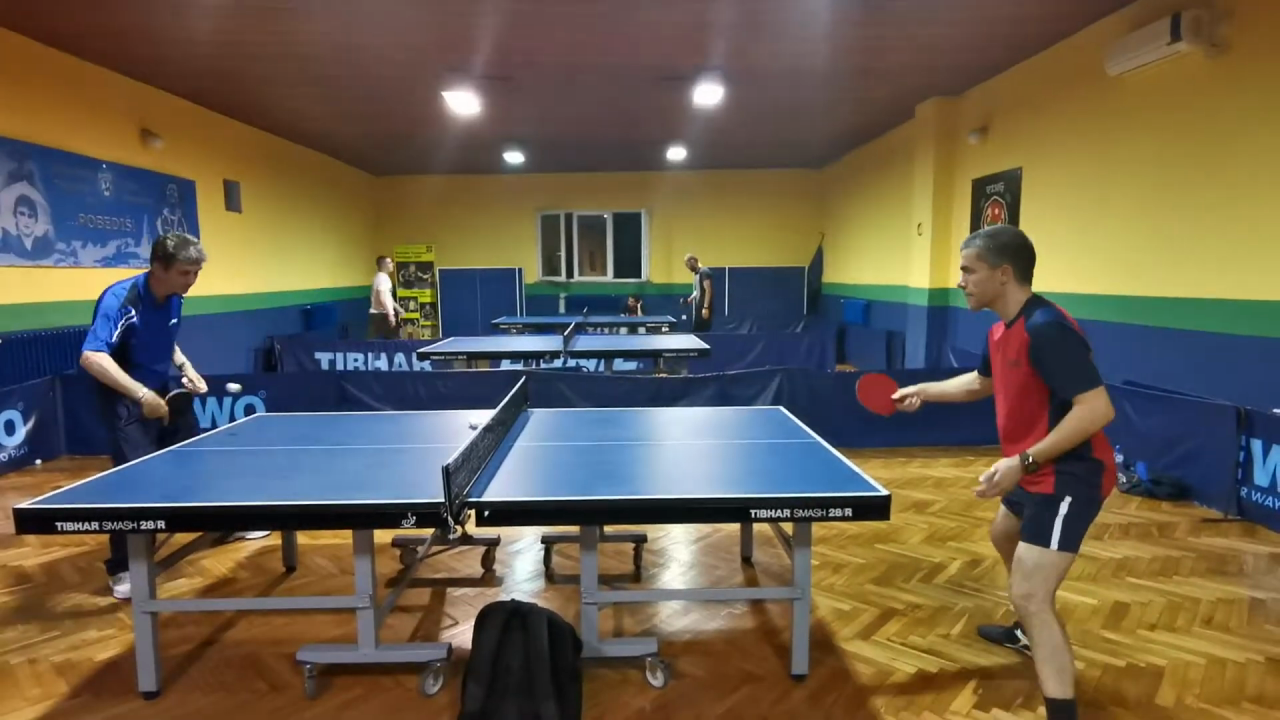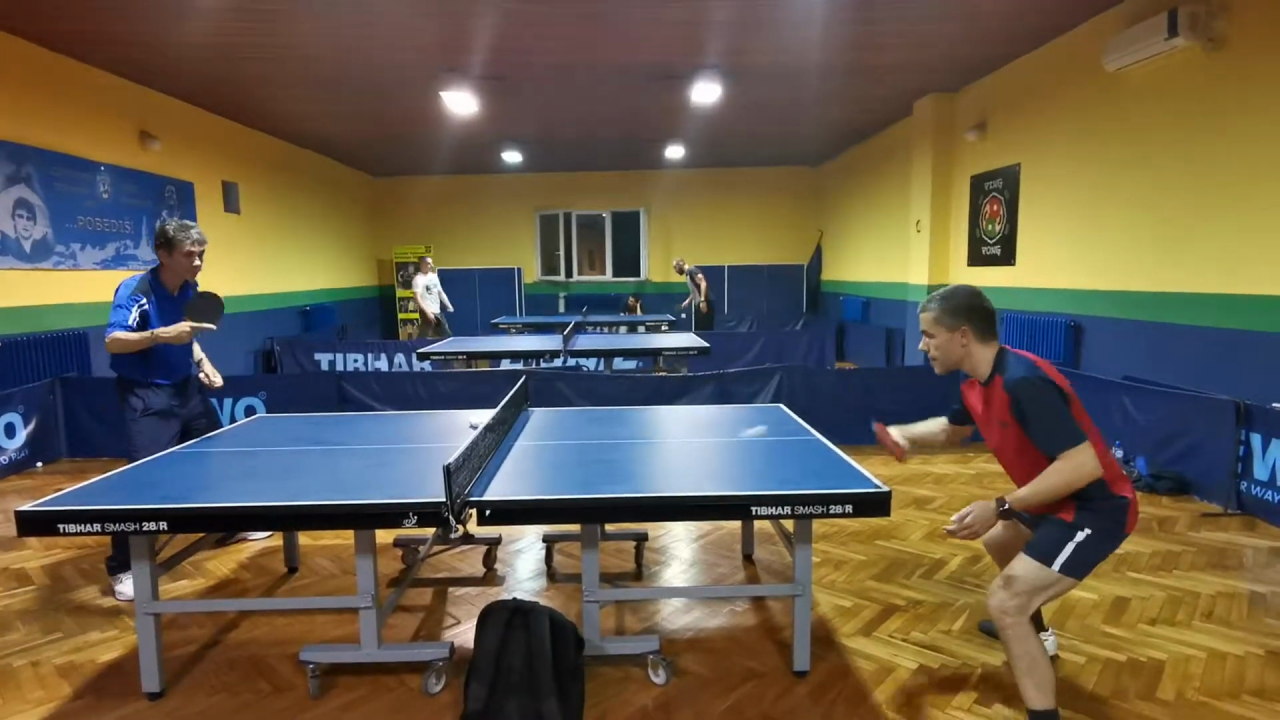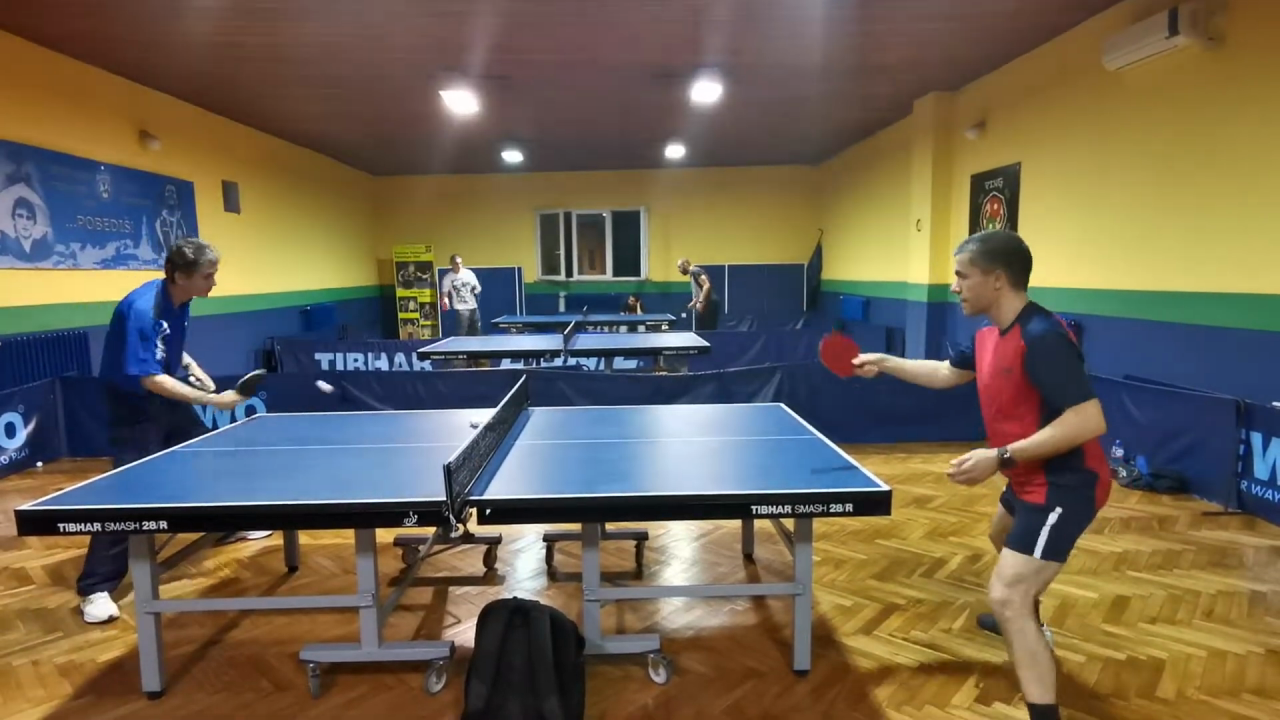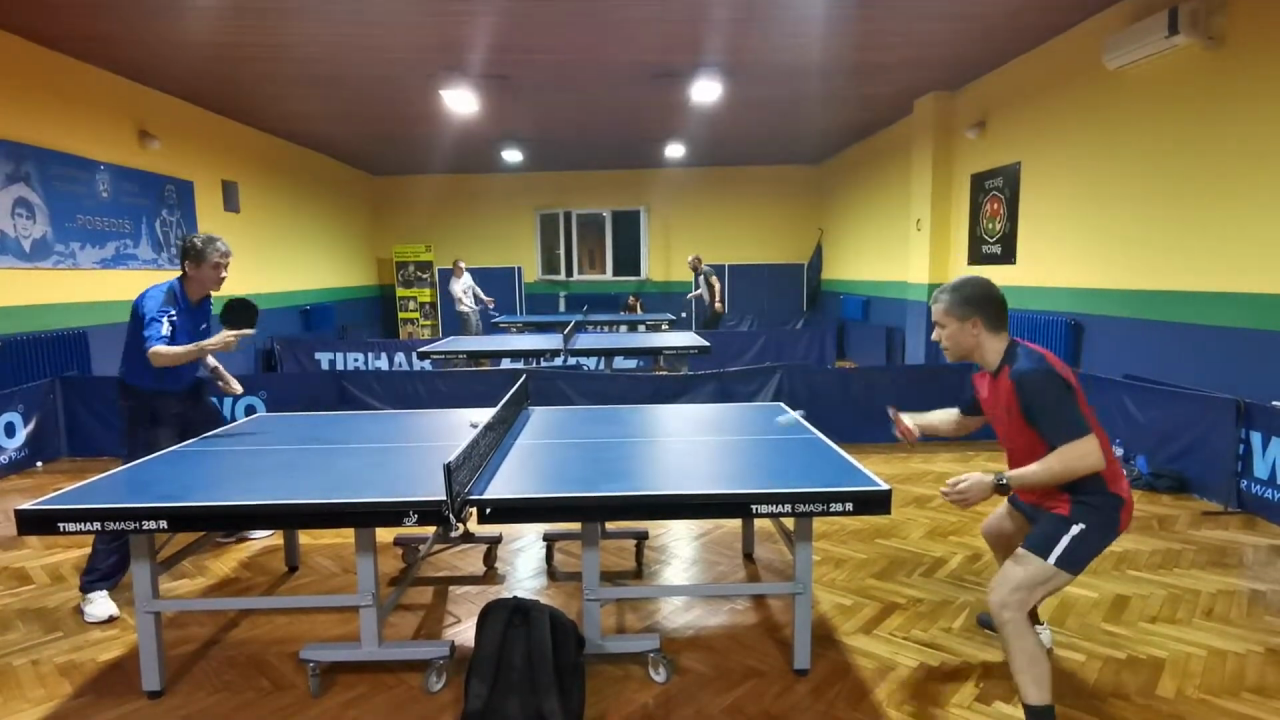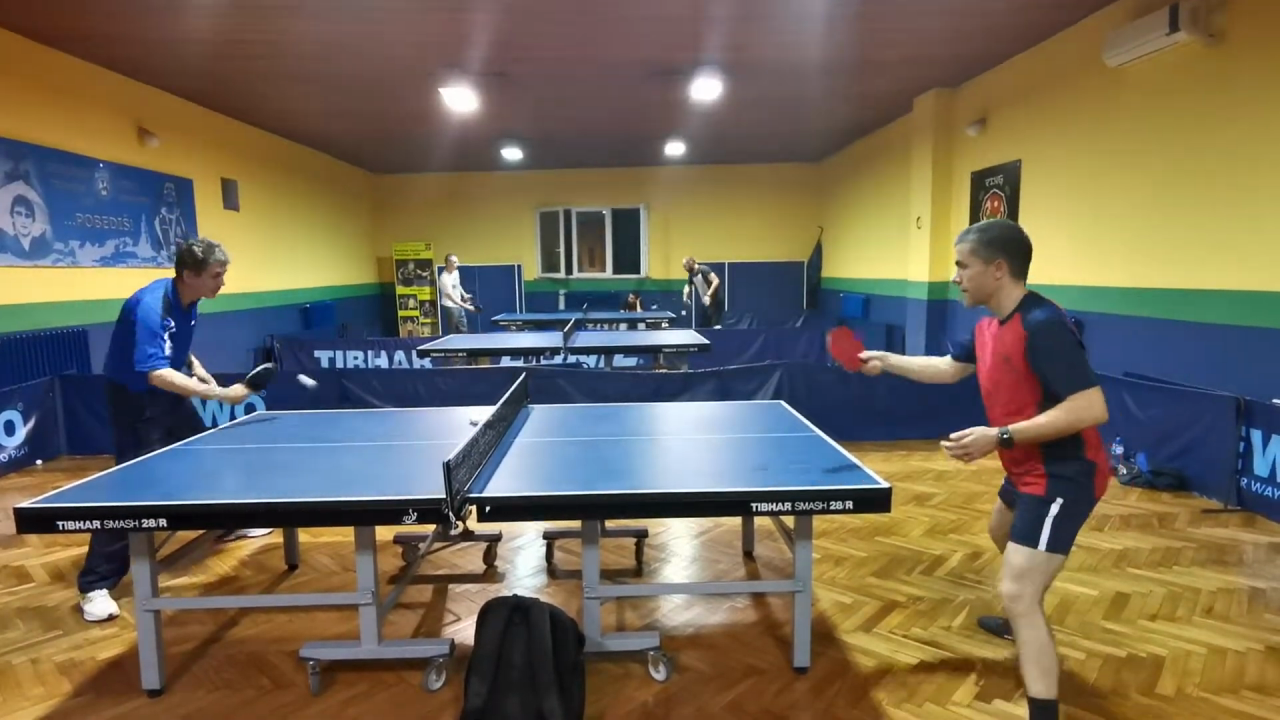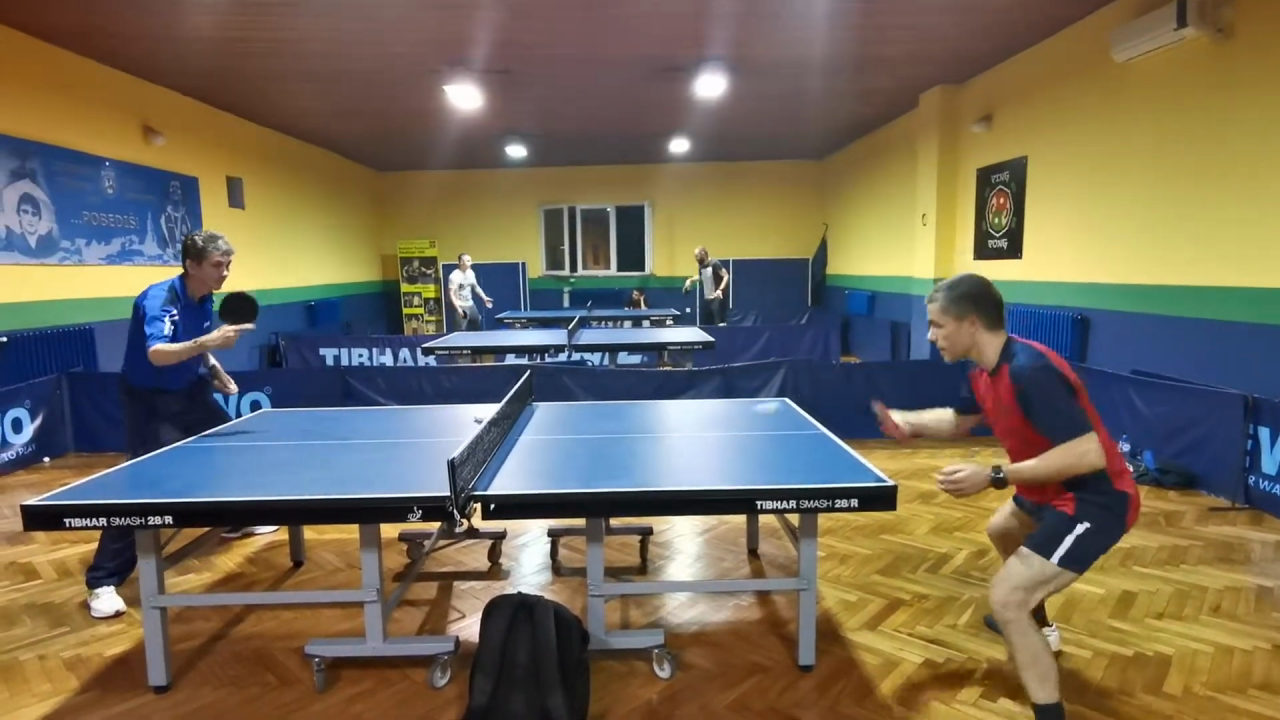
dt=0.5s
person 1, frame 1
left shoulder: (1047, 328)
right shoulder: (1002, 329)
left elbow: (1097, 408)
right elbow: (981, 383)
left wrist: (1023, 462)
right wrist: (923, 391)
left hip: (1068, 477)
right hip: (1037, 471)
left knee: (1032, 596)
right knee: (1005, 537)
right ankle: (1027, 633)
person 1, frame 2
left shoulder: (1024, 382)
right shoulder: (976, 382)
left elbow: (1082, 465)
right elbow: (952, 428)
left wrist: (1000, 508)
right wrist: (905, 434)
left hip: (1093, 509)
right hip: (1055, 500)
left knee: (1005, 604)
right knee: (998, 543)
right ankle: (1035, 635)
person 1, frame 3
left shoulder: (1042, 337)
right shoulder: (990, 334)
left elbow: (1089, 421)
right elbow: (950, 374)
left wrist: (1000, 458)
right wrist: (886, 364)
left hip: (1062, 486)
right hip: (1031, 478)
left knee: (1008, 597)
right knee: (1004, 539)
right ankle: (1021, 625)
person 1, frame 4
left shoulder: (1031, 373)
right shoulder: (988, 374)
left elbow: (1086, 456)
right elbow: (964, 419)
left wrist: (996, 483)
right wrist: (919, 421)
left hip: (1089, 505)
right hip: (1050, 495)
left knee: (1004, 601)
right knee: (996, 533)
right ankle: (1028, 628)
person 1, frame 5
left shoulder: (1043, 326)
right shoulder: (988, 326)
left elbow: (1092, 409)
right elbow: (952, 368)
left wrist: (1000, 437)
right wrist: (887, 361)
left hip: (1061, 478)
right hip: (1029, 470)
left knee: (1017, 595)
right knee: (1001, 531)
right ankle: (1024, 626)
person 1, frame 6
left shoulder: (1030, 370)
right shoulder: (985, 371)
left elbow: (1087, 454)
right elbow: (958, 419)
left wrist: (993, 476)
right wrist: (909, 420)
left hip: (1095, 503)
right hip: (1055, 493)
left knee: (1004, 598)
right knee: (1001, 532)
right ankle: (1039, 629)
person 2, frame 1
left shoulder: (174, 298)
right shoulder: (119, 300)
right elbow: (91, 357)
left wrist: (186, 369)
right wrist: (141, 394)
left hip: (164, 393)
right hip: (125, 399)
right ankle: (122, 569)
person 2, frame 2
left shoulder: (191, 290)
right shoulder: (133, 291)
right elbow: (113, 342)
left wrist: (203, 363)
right wrist: (161, 335)
left hip: (185, 388)
right hip: (146, 395)
right ankle: (124, 568)
person 2, frame 3
left shoulder: (178, 301)
right shoulder: (143, 308)
right elbow: (152, 378)
left wrist: (195, 370)
right wrist: (210, 399)
left hip: (167, 398)
right hip: (132, 401)
right ankle: (95, 588)
person 2, frame 4
left shoulder: (203, 302)
right shoulder: (156, 301)
right elbow: (157, 355)
left wrist: (220, 372)
right wrist: (208, 345)
left hip: (187, 394)
right hip: (147, 401)
right ankle: (96, 586)
person 2, frame 5
left shoulder: (187, 301)
right shoulder: (152, 306)
right elbow: (157, 374)
left wrist: (197, 370)
right wrist: (218, 393)
left hip: (169, 395)
right hip: (134, 399)
right ankle: (95, 585)
person 2, frame 6
left shoulder: (205, 299)
right shoulder: (158, 300)
right elbow: (157, 353)
left wrist: (215, 369)
right wrist: (207, 342)
left hip: (190, 392)
right hip: (150, 398)
right ankle: (103, 582)
